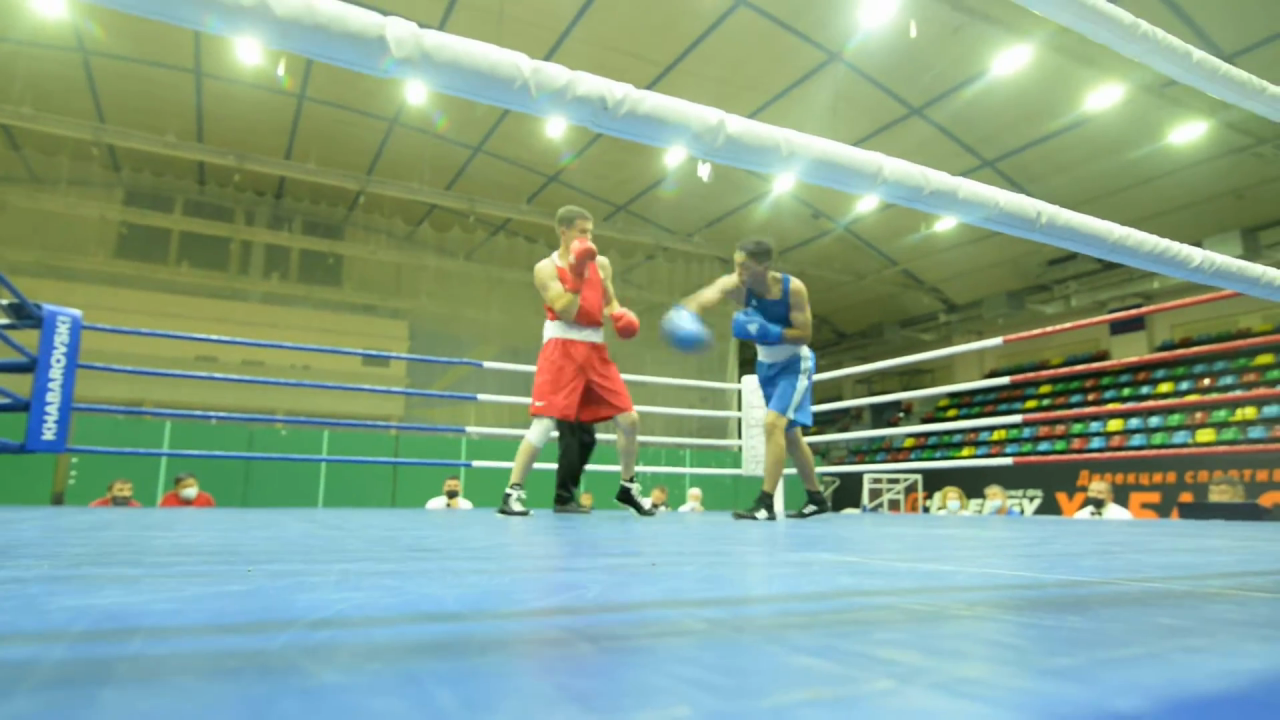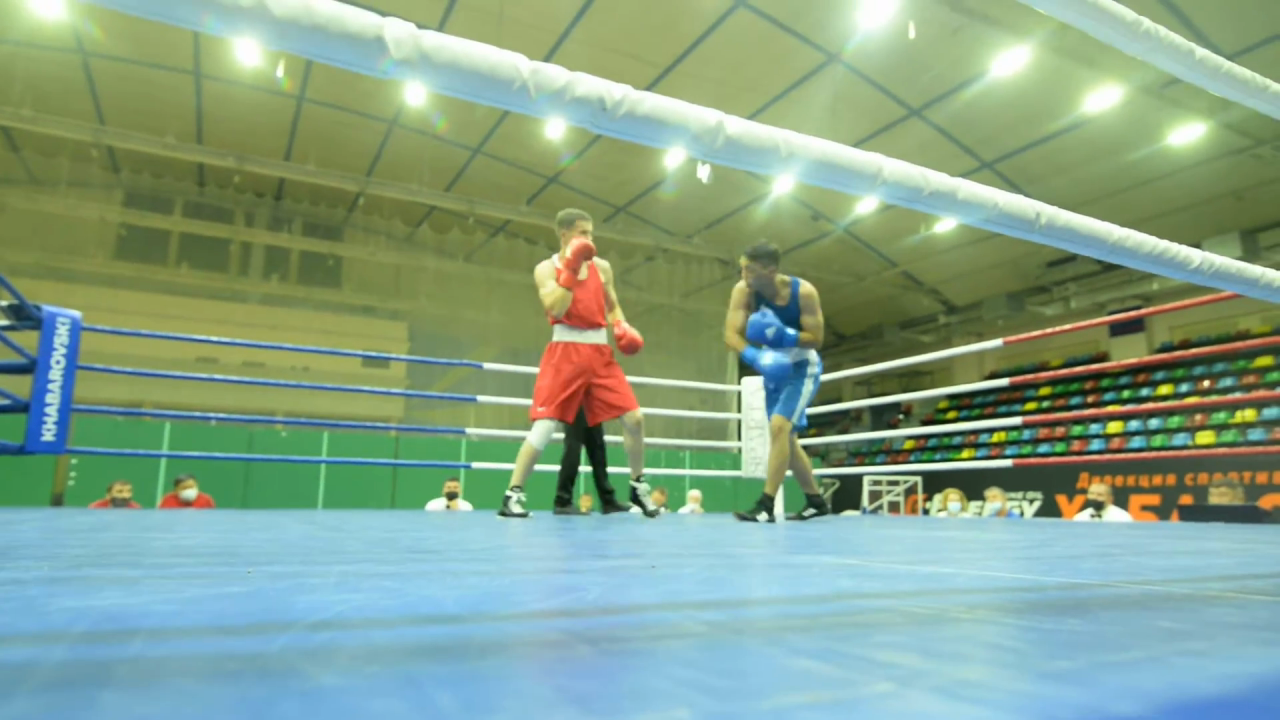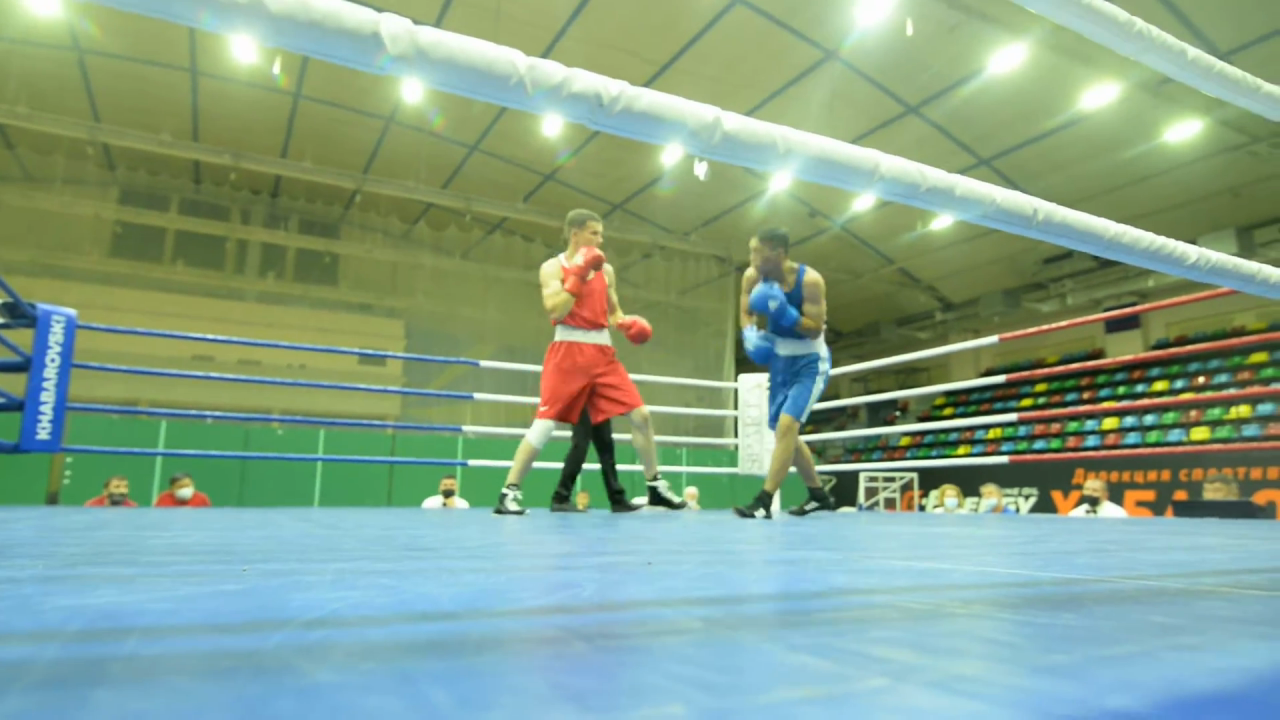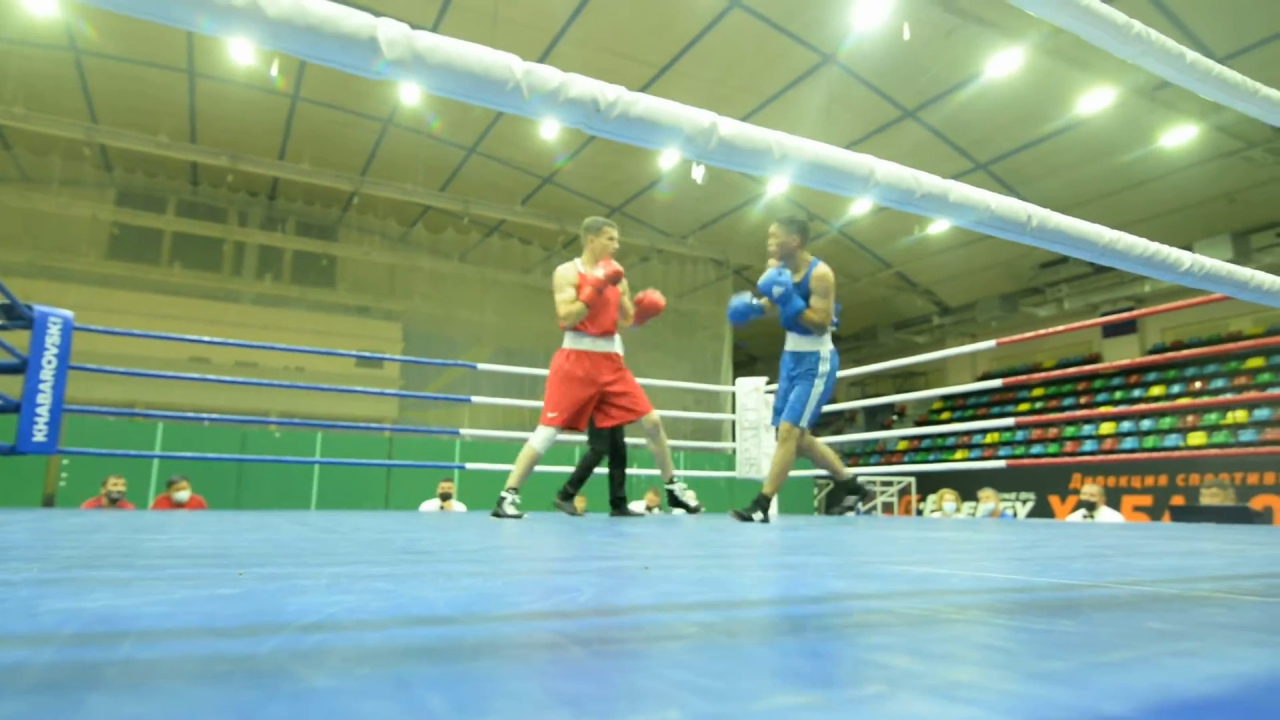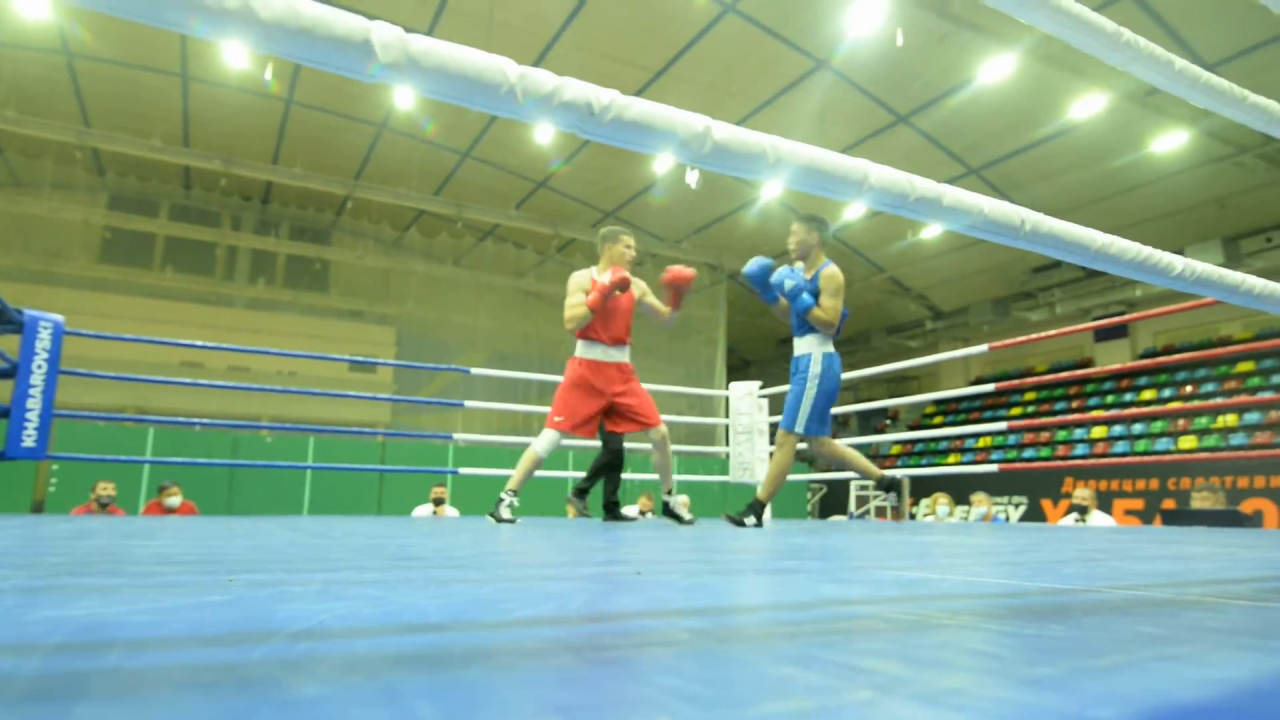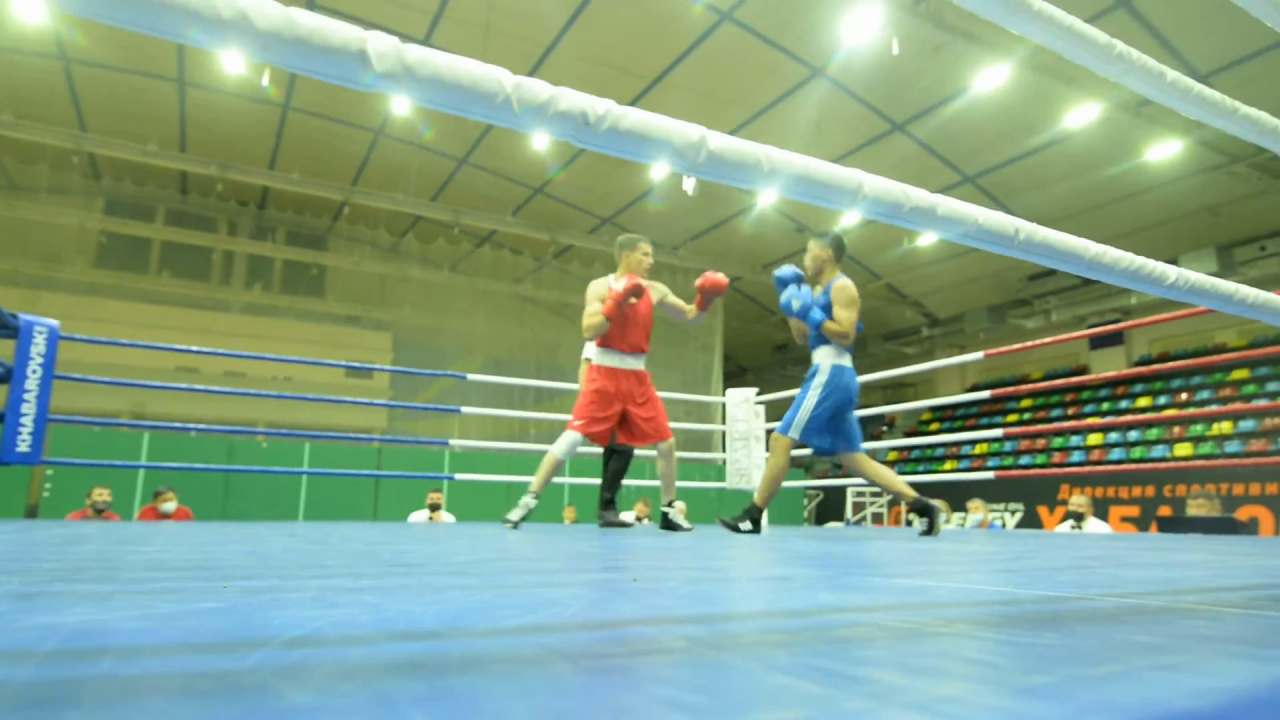
dt=0.1s
person 1, frame 1
left shoulder: (600, 263)
right shoulder: (546, 268)
left elbow: (609, 304)
right elbow: (567, 313)
left wrist: (621, 316)
right wrist: (576, 273)
left hip: (596, 350)
right hip: (563, 349)
left knee: (629, 419)
right knee: (544, 423)
left ankle: (628, 487)
right ankle: (512, 494)
person 1, frame 2
left shoulder: (602, 267)
right shoulder: (547, 268)
left elbow: (612, 309)
right elbow: (554, 310)
left wrist: (623, 329)
right wrist: (570, 270)
left hip: (600, 353)
right hip: (565, 351)
left knee: (634, 419)
right knee: (544, 425)
left ankle: (638, 487)
right ankle: (514, 494)
person 1, frame 3
left shoulder: (606, 270)
right shoulder: (552, 268)
right elbow: (554, 311)
left wrist: (628, 323)
right wrist: (579, 277)
left hip: (603, 353)
right hip: (568, 351)
left knee: (641, 415)
right knee: (544, 424)
left ankle: (656, 486)
right ankle: (509, 492)
person 1, frame 4
left shoulder: (618, 274)
right shoulder: (566, 273)
left elbow: (628, 321)
right elbow: (567, 319)
left wrist: (643, 311)
right wrist: (595, 289)
left hip: (611, 361)
right hip: (576, 360)
left knee: (652, 422)
right knee: (549, 429)
left ankle: (674, 488)
right ankle: (508, 497)
person 1, frame 5
left shoulder: (637, 286)
right shoulder: (581, 279)
left elbow: (667, 318)
right elbow: (571, 323)
left wrist: (677, 296)
right wrist: (602, 294)
left hip: (621, 371)
right hip: (587, 368)
left knee: (659, 434)
right knee: (552, 434)
left ankle: (669, 501)
right ankle: (506, 498)
person 1, frame 6
left shoulder: (655, 290)
right shoulder: (598, 288)
left elbow: (690, 317)
right elbow: (589, 332)
left wrist: (706, 299)
right wrist: (615, 303)
left hip: (637, 378)
right hip: (603, 376)
left knee: (666, 446)
right knee: (571, 438)
left ankle: (668, 510)
right ankle: (528, 501)
person 2, frame 1
left shoulder: (793, 288)
right shoulder: (736, 283)
left elbow: (805, 334)
right elbow: (703, 298)
left wrist: (766, 332)
right wrist: (683, 316)
left hip: (795, 364)
right hip: (766, 366)
left knee: (774, 424)
right knee: (790, 434)
left ankle: (765, 503)
right ankle: (817, 498)
person 2, frame 2
left shoulder: (804, 292)
right shoulder: (743, 291)
left elbow: (816, 339)
right elbow: (731, 334)
left wrist: (782, 335)
right wrist: (754, 355)
left hip: (802, 367)
right hip: (772, 369)
left knee: (779, 427)
right knee: (785, 440)
left ankle: (765, 506)
right ankle: (816, 500)
person 2, frame 3
left shoulder: (810, 280)
right shoulder: (752, 276)
left elbow: (815, 329)
right elbow: (746, 313)
left wrist: (783, 311)
right wrist: (751, 336)
left hip: (811, 362)
right hip: (779, 361)
left knee: (787, 425)
right knee: (786, 434)
left ankle: (763, 502)
right ankle: (819, 494)
person 2, frame 4
left shoulder: (820, 274)
right shoulder: (779, 268)
left elbow: (820, 324)
right elbow: (771, 307)
left wrist: (789, 300)
right wrist: (752, 305)
left hip: (817, 360)
right hip: (794, 358)
left knee: (789, 432)
right knee: (798, 435)
left ankle: (761, 506)
right ankle: (850, 483)
person 2, frame 5
left shoulder: (830, 275)
right shoulder: (797, 269)
left elbow: (829, 325)
right elbow: (785, 314)
left wrist: (798, 296)
right wrist: (766, 288)
left hip: (818, 364)
right hip: (805, 363)
left knee: (786, 437)
right knee: (819, 443)
left ankle: (755, 511)
right ankle: (885, 481)
person 2, frame 6
left shoulder: (841, 286)
right shoulder: (819, 290)
left elbow: (844, 334)
right elbow: (802, 336)
left wrist: (809, 313)
right wrist: (794, 306)
left hip: (832, 375)
right hip: (836, 378)
left knee: (781, 441)
right knee: (853, 460)
left ankle: (752, 516)
right ankle: (922, 504)
